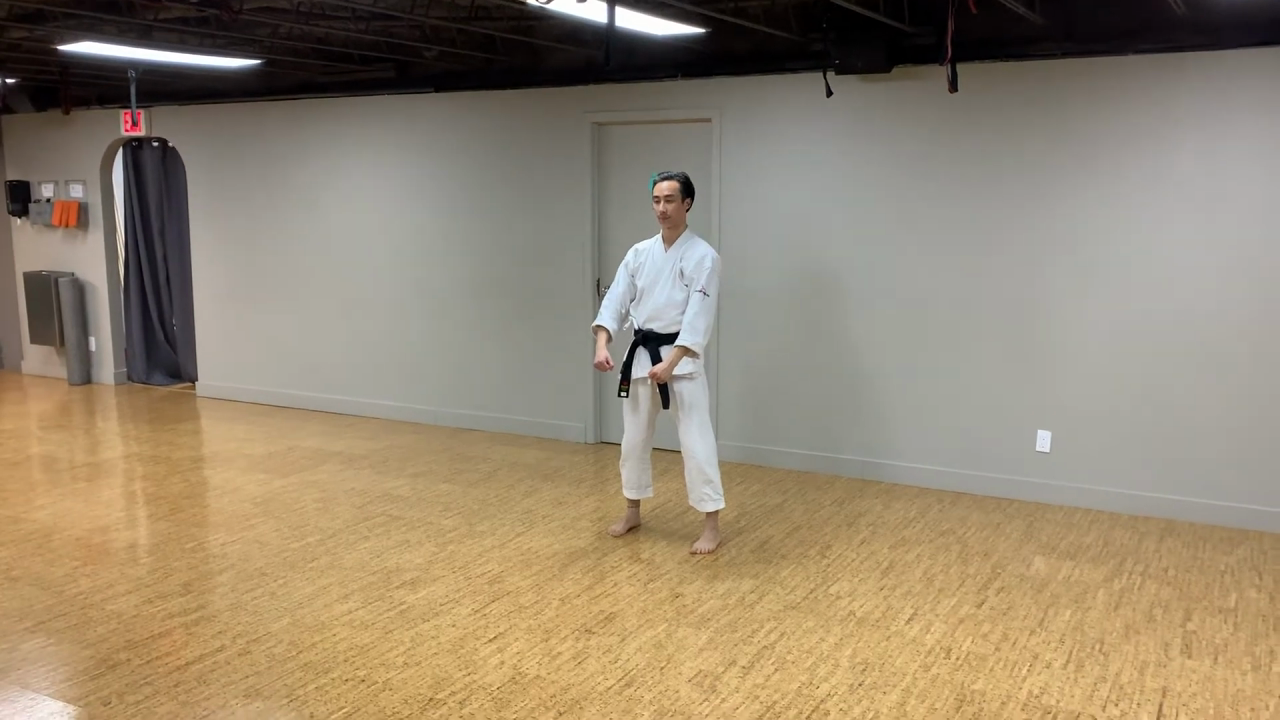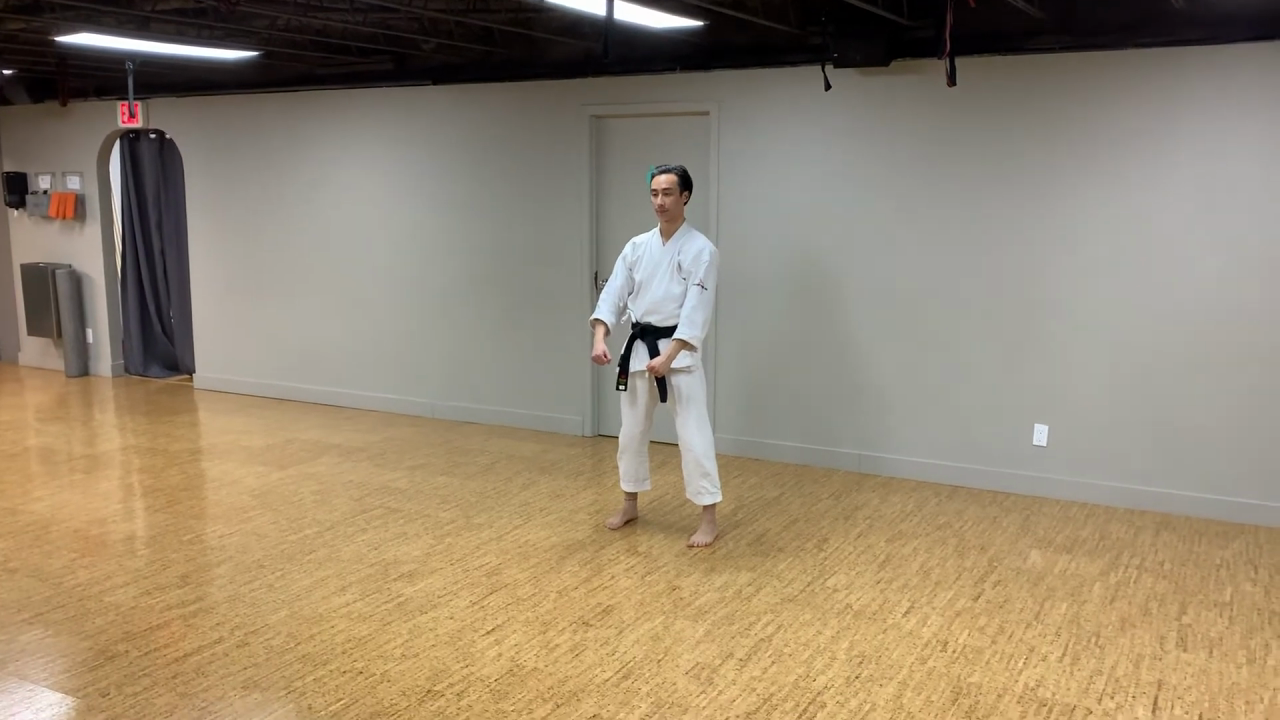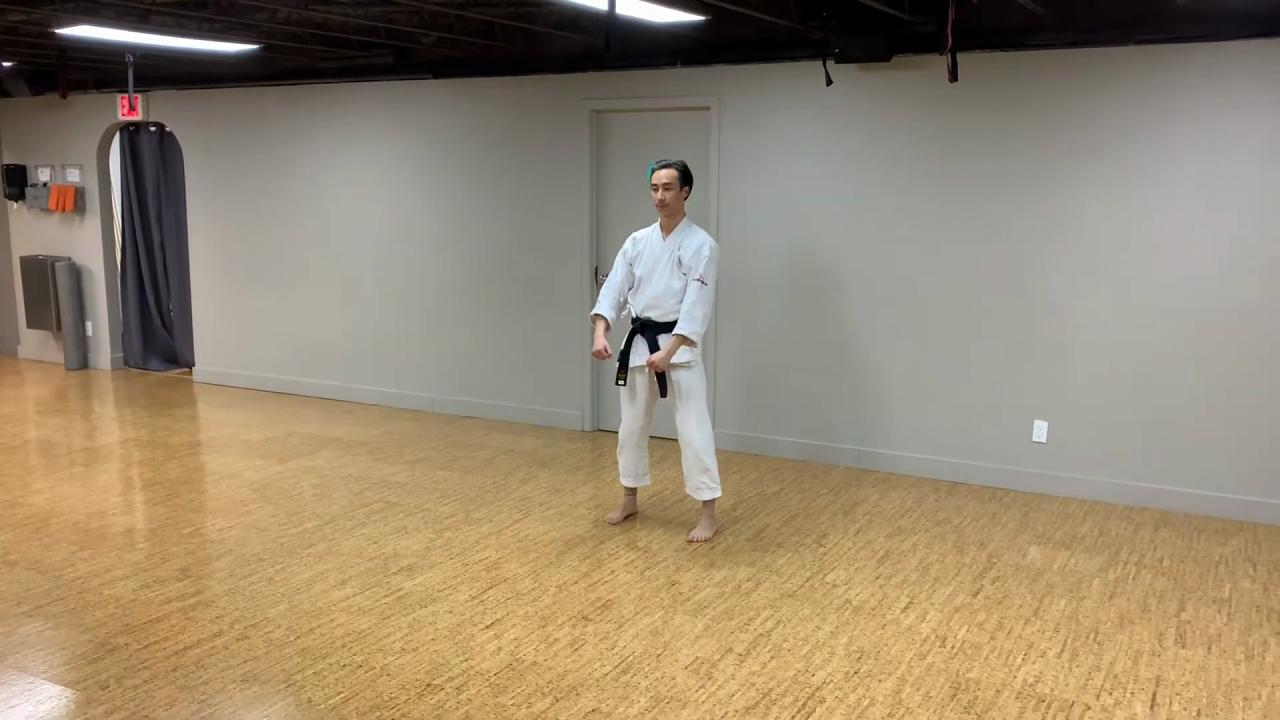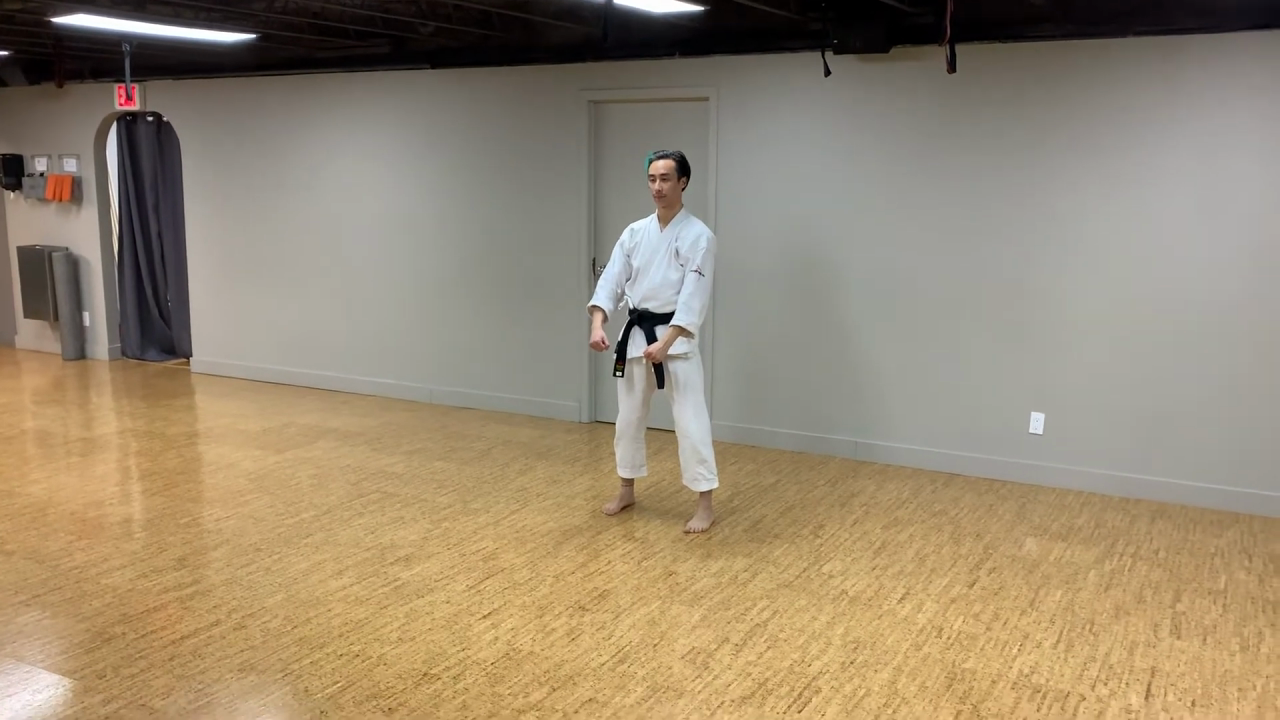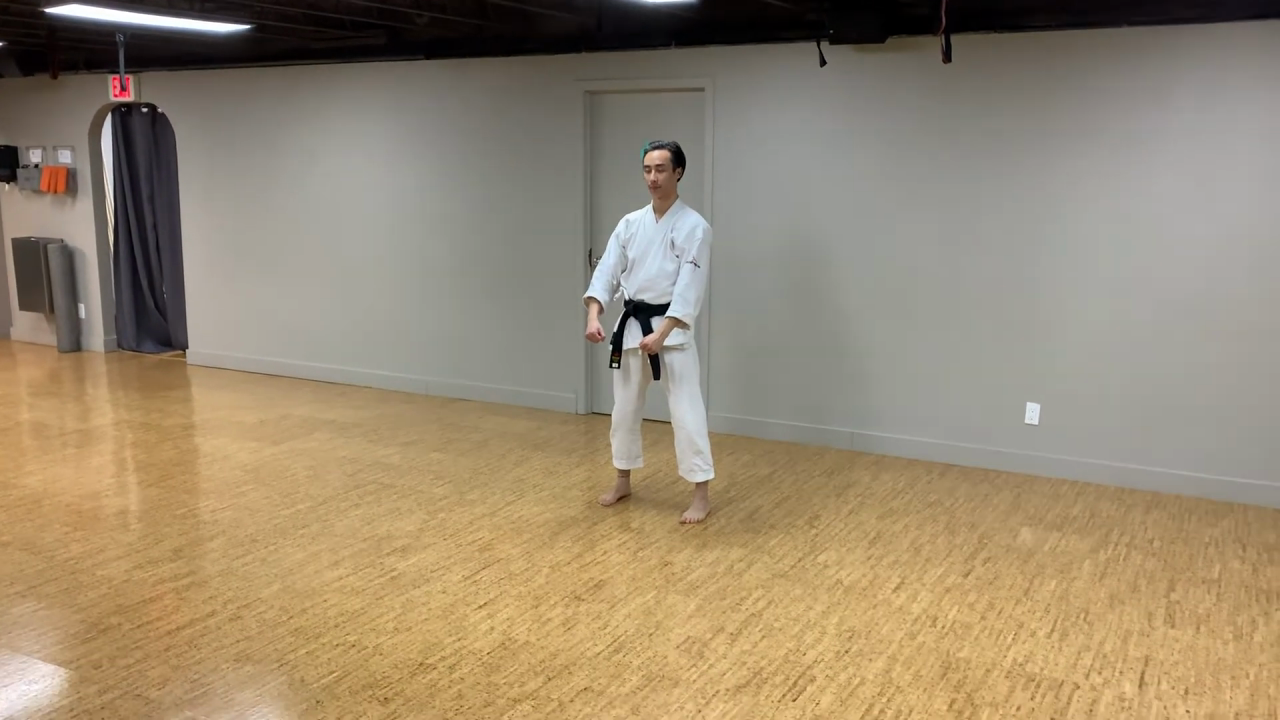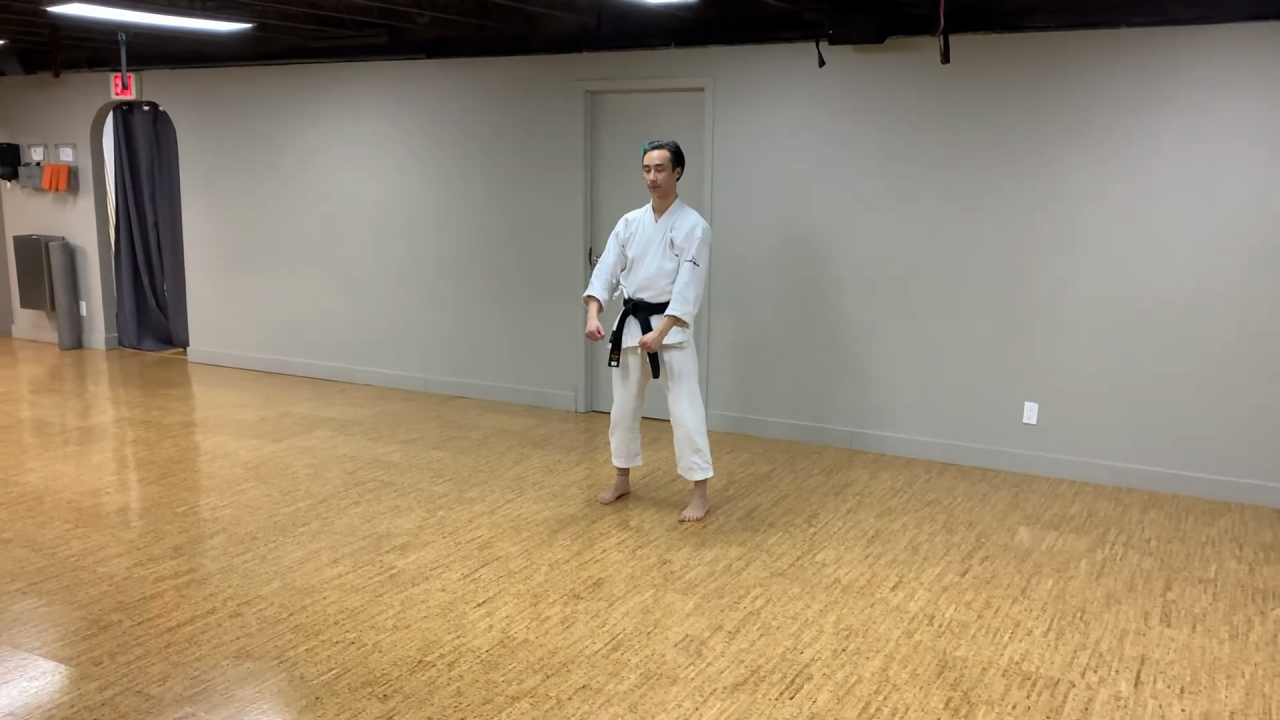
dt=0.3s
person 1, frame 1
left shoulder: (703, 256)
right shoulder: (639, 253)
left elbow: (699, 318)
right elbow: (616, 302)
left wrist: (670, 363)
right wrist: (602, 346)
left hip: (682, 358)
right hip: (640, 355)
left knee: (696, 440)
right knee: (634, 437)
left ankle: (711, 524)
right ankle: (633, 511)
person 1, frame 2
left shoulder: (701, 249)
right shoulder: (637, 246)
left elbow: (697, 311)
right elbow: (614, 295)
left wrist: (668, 356)
right wrist: (600, 339)
left hip: (679, 350)
right hip: (638, 348)
left knee: (693, 433)
right knee: (632, 430)
left ankle: (709, 517)
right ankle: (630, 504)
person 1, frame 3
left shoulder: (701, 245)
right shoulder: (637, 241)
left elbow: (696, 306)
right elbow: (614, 289)
left wrist: (668, 352)
right wrist: (600, 334)
left hip: (679, 346)
right hip: (637, 343)
left knee: (693, 429)
right knee: (632, 425)
left ankle: (708, 512)
right ankle: (629, 499)
person 1, frame 4
left shoulder: (698, 236)
right shoulder: (634, 232)
left elbow: (694, 297)
right elbow: (611, 281)
left wrist: (665, 343)
right wrist: (597, 325)
left hip: (676, 336)
right hip: (635, 334)
left knee: (690, 420)
right knee: (629, 416)
left ankle: (705, 503)
right ankle: (626, 490)
person 1, frame 5
left shoulder: (694, 226)
right shoulder: (630, 223)
left elbow: (690, 289)
right elbow: (607, 272)
left wrist: (661, 334)
right wrist: (593, 317)
left hip: (672, 328)
right hip: (630, 325)
left knee: (686, 411)
right knee: (625, 407)
left ankle: (701, 494)
right ankle: (623, 481)
person 1, frame 6
left shoulder: (693, 226)
right shoulder: (629, 222)
left elbow: (689, 287)
right elbow: (606, 271)
left wrist: (660, 332)
right wrist: (593, 315)
left hip: (671, 326)
right hip: (629, 323)
left knee: (685, 409)
right knee: (624, 405)
left ankle: (700, 492)
right ankle: (622, 479)
